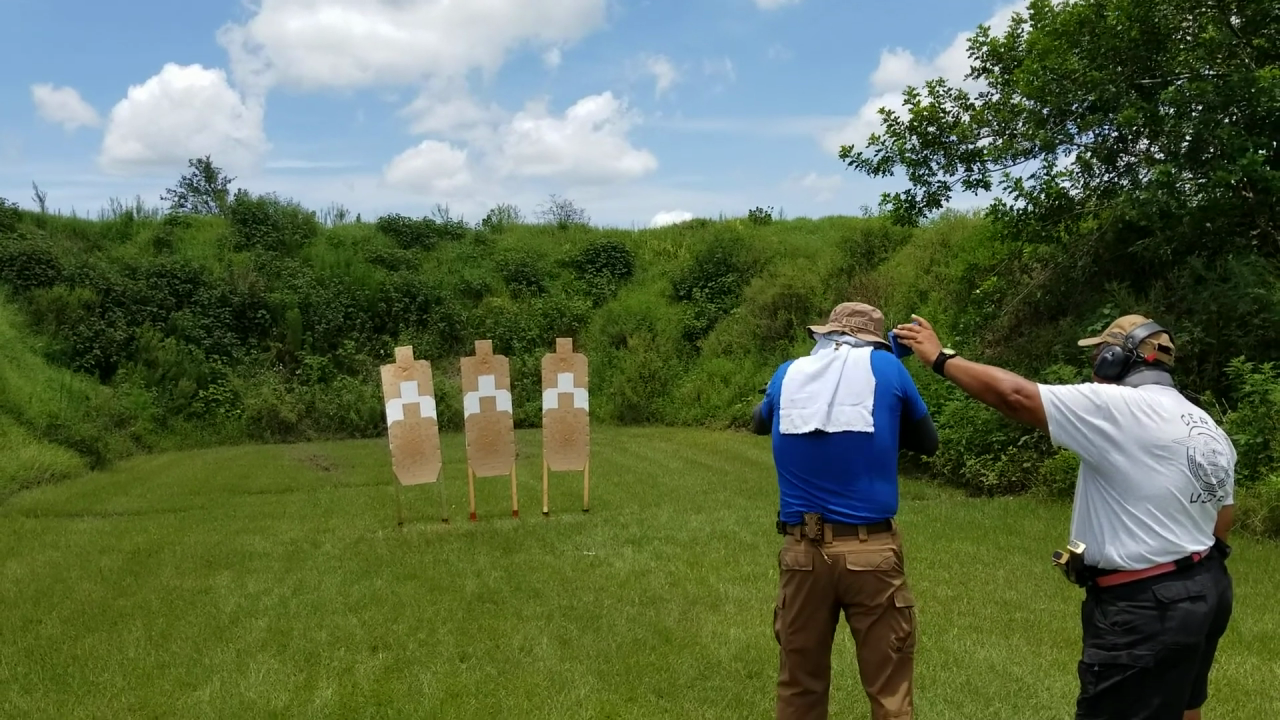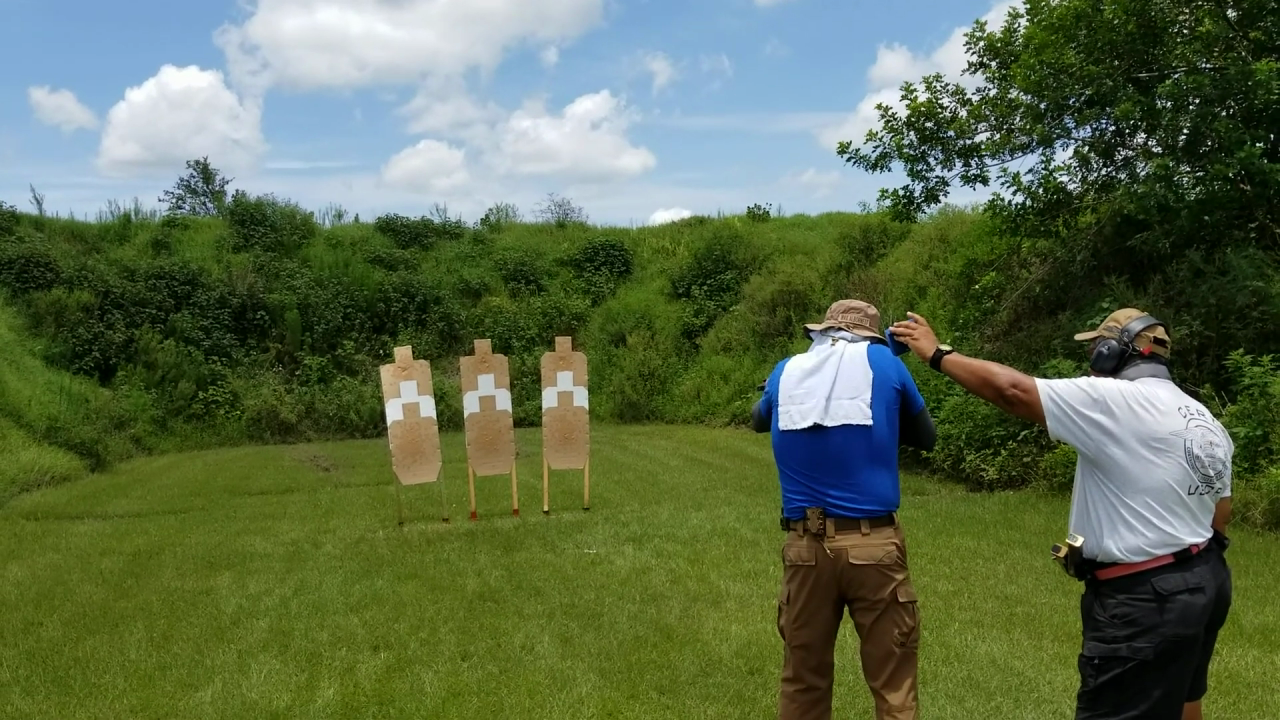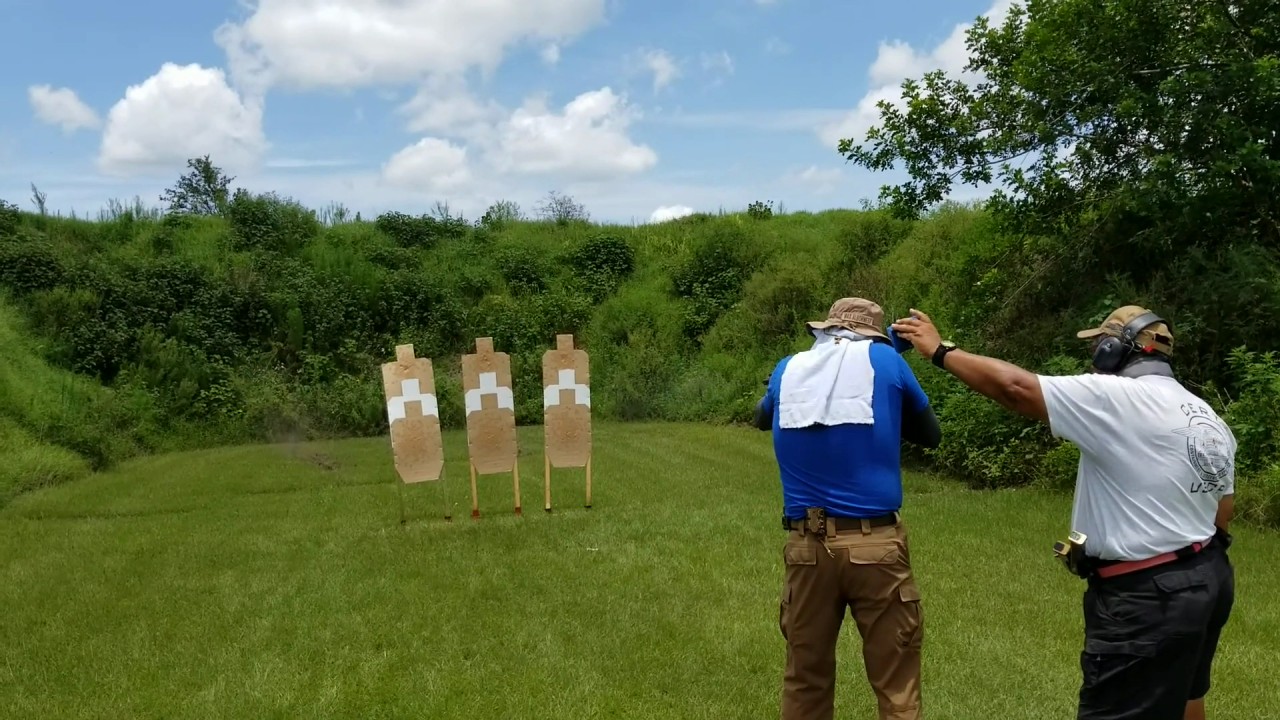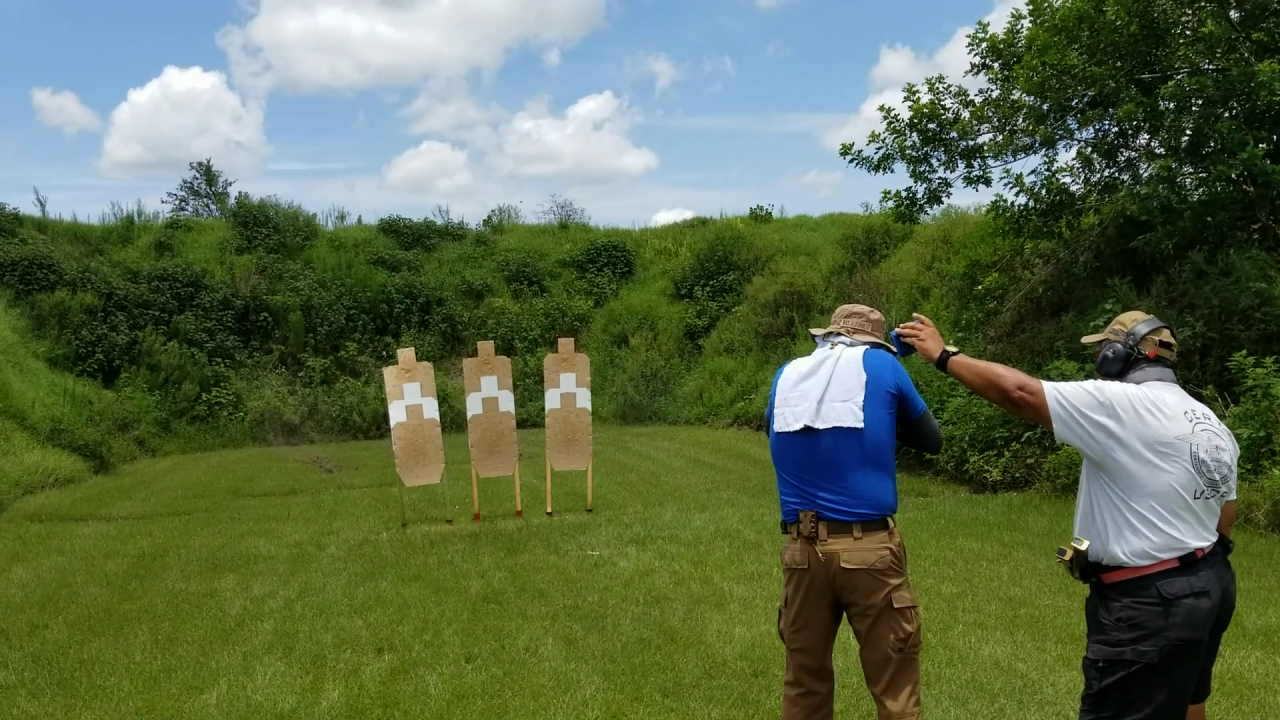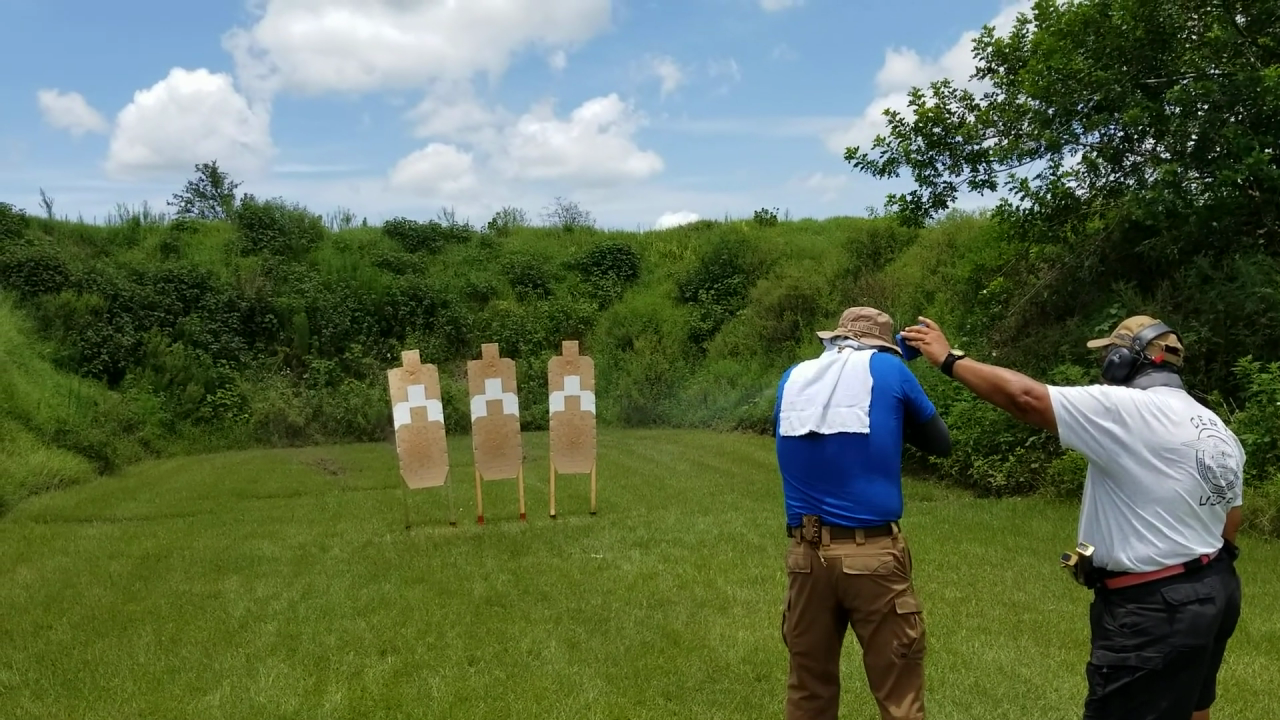
dt=0.5s
person 1, frame 1
left shoulder: (788, 374)
right shoulder: (885, 368)
left elbow: (759, 422)
right elbow: (927, 443)
left hip: (802, 553)
right hip: (872, 552)
left knee: (799, 684)
person 1, frame 2
left shoulder: (786, 372)
right shoulder: (882, 362)
left elbow: (759, 421)
right elbow: (925, 438)
left hip: (806, 547)
right hip: (874, 546)
left knee: (803, 680)
right knee: (893, 686)
person 1, frame 3
left shoulder: (788, 369)
right shoulder: (884, 360)
left elbow: (762, 418)
right elbow: (930, 435)
left hip: (807, 546)
right hip: (875, 544)
left knee: (806, 677)
right knee: (896, 683)
person 1, frame 4
left shoulder: (787, 375)
right shoulder: (879, 365)
right elbow: (931, 440)
left hip: (802, 550)
right hip: (869, 549)
left knee: (804, 683)
person 1, frame 5
left shoulder: (793, 378)
right shoulder: (887, 369)
right elbow: (941, 444)
left hip: (806, 554)
right hip: (873, 553)
left knee: (809, 686)
person 2, frame 1
left shoulder: (1119, 409)
right shoulder: (1209, 428)
left elbow: (1014, 395)
right elbow: (1222, 522)
left wrist: (940, 357)
left hip: (1146, 607)
right hip: (1205, 591)
person 2, frame 2
left shoulder: (1115, 401)
right shoulder: (1205, 420)
left elbow: (1012, 390)
right elbow: (1219, 514)
left wrist: (937, 353)
left hip: (1145, 599)
right hip: (1204, 581)
person 2, frame 3
left shoulder: (1118, 398)
right shoulder: (1209, 417)
left elbow: (1014, 387)
right elbow: (1222, 511)
left wrist: (940, 350)
left hip: (1148, 596)
right hip: (1207, 579)
person 2, frame 4
left shoulder: (1121, 405)
right shoulder: (1212, 424)
left elbow: (1018, 393)
right elbow: (1224, 516)
left wrist: (944, 355)
left hip: (1150, 603)
right hip: (1208, 585)
person 2, frame 5
left shoulder: (1127, 410)
right shoulder: (1218, 429)
left elbow: (1024, 397)
right elbow: (1229, 523)
left wrist: (949, 358)
left hip: (1155, 607)
right hip: (1214, 591)
